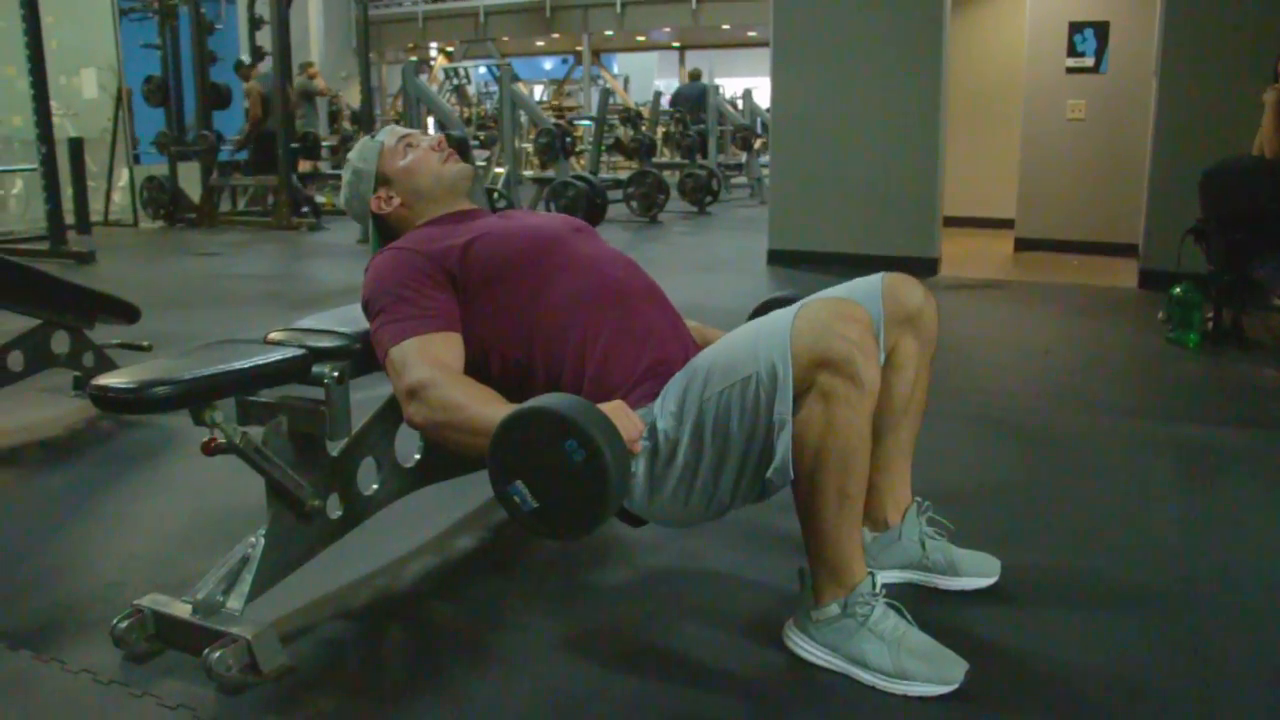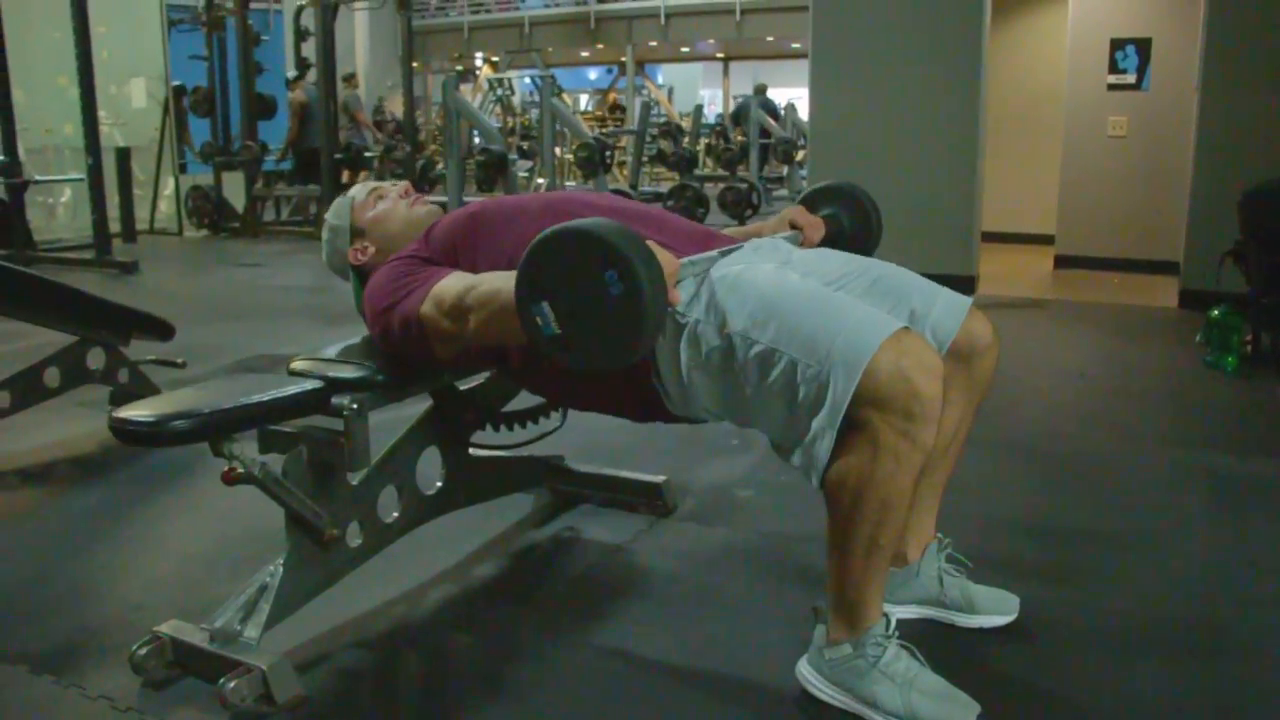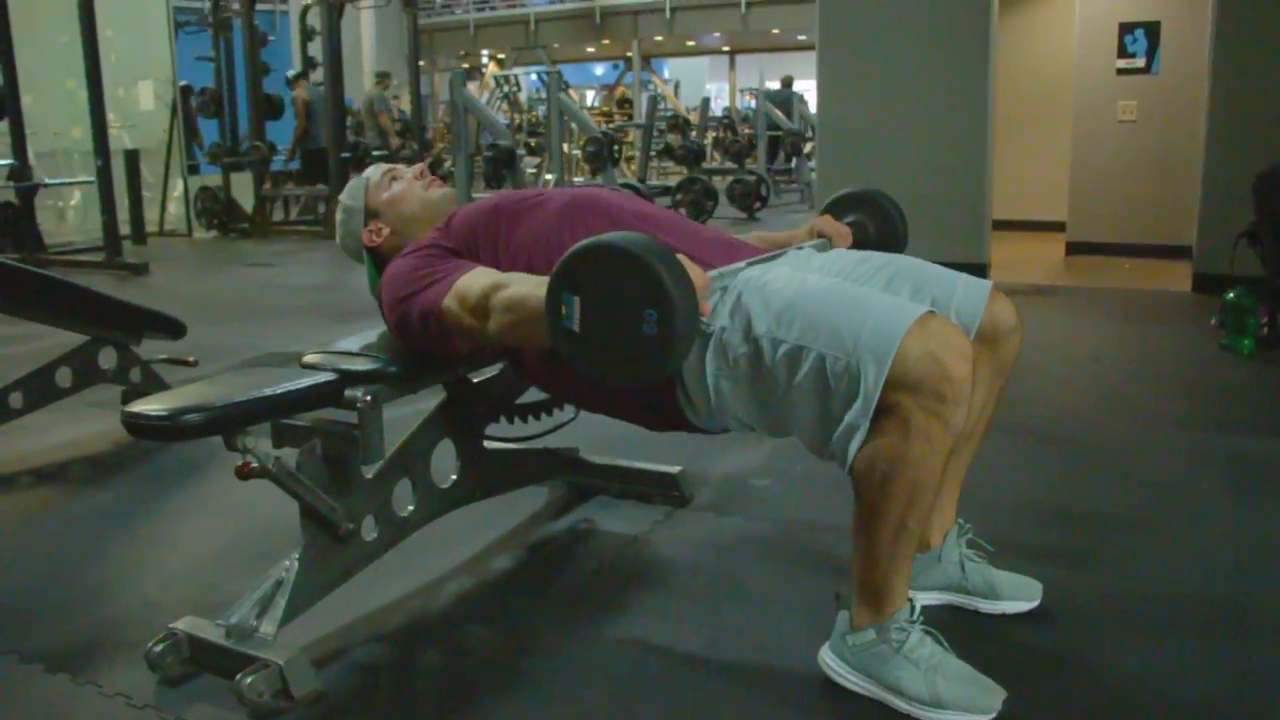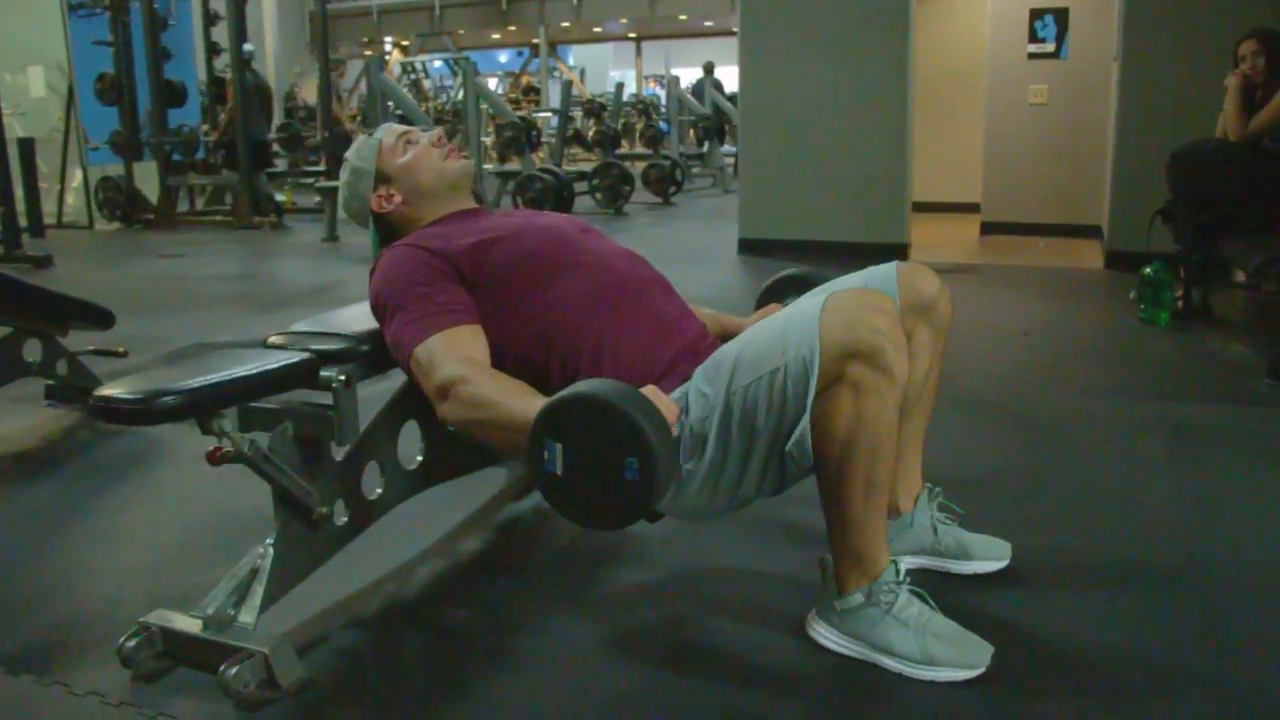
dt=1s
person 1, frame 1
left shoulder: (517, 226)
right shoulder: (409, 264)
right elbow: (426, 392)
left wrist: (738, 343)
left hip: (702, 383)
right hip: (654, 434)
left knee: (902, 301)
right knee: (836, 335)
left ankle: (889, 528)
right ankle: (838, 611)
person 1, frame 2
left shoulder: (475, 233)
right shoulder: (398, 284)
right elbow: (468, 310)
left wrist: (760, 227)
right hip: (681, 307)
left knee: (967, 341)
right knee: (902, 383)
left ankle: (908, 564)
right ankle: (850, 646)
person 1, frame 3
left shoulder: (500, 225)
right shoulder: (414, 274)
right elbow: (495, 306)
left wrist: (786, 235)
right hip: (700, 315)
left knee: (991, 323)
right knee: (933, 368)
left ankle: (933, 550)
right ankle: (874, 632)
person 1, frame 4
left shoulder: (513, 228)
right shoulder: (414, 264)
right elbow: (459, 389)
left wrist: (744, 326)
left hip: (716, 369)
right hip: (679, 424)
left knee: (916, 290)
right knee: (865, 328)
left ankle: (904, 515)
right ankle: (862, 597)
